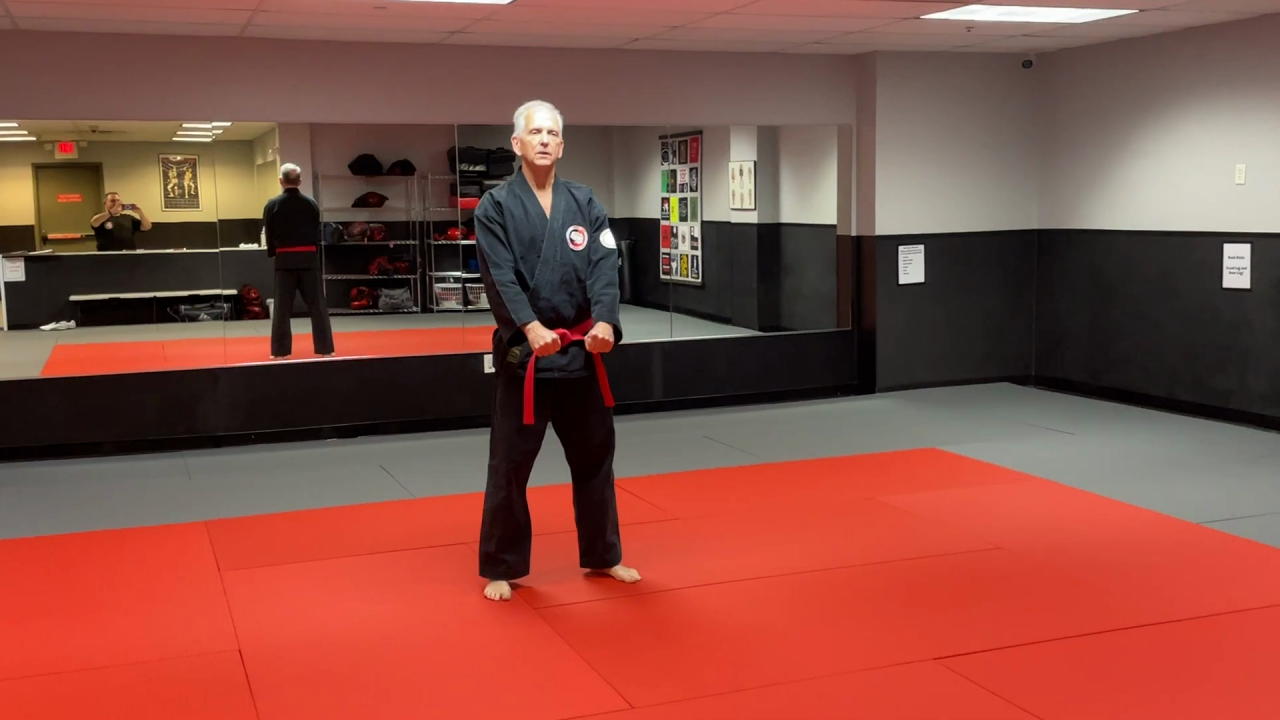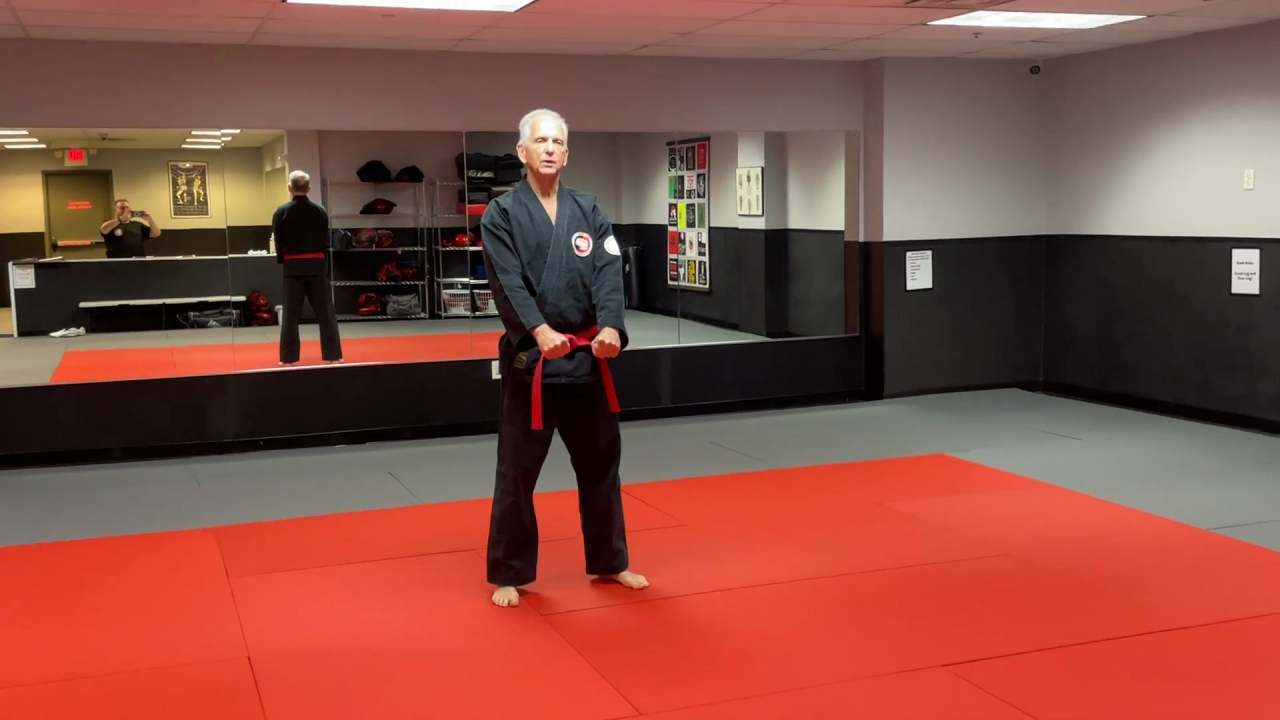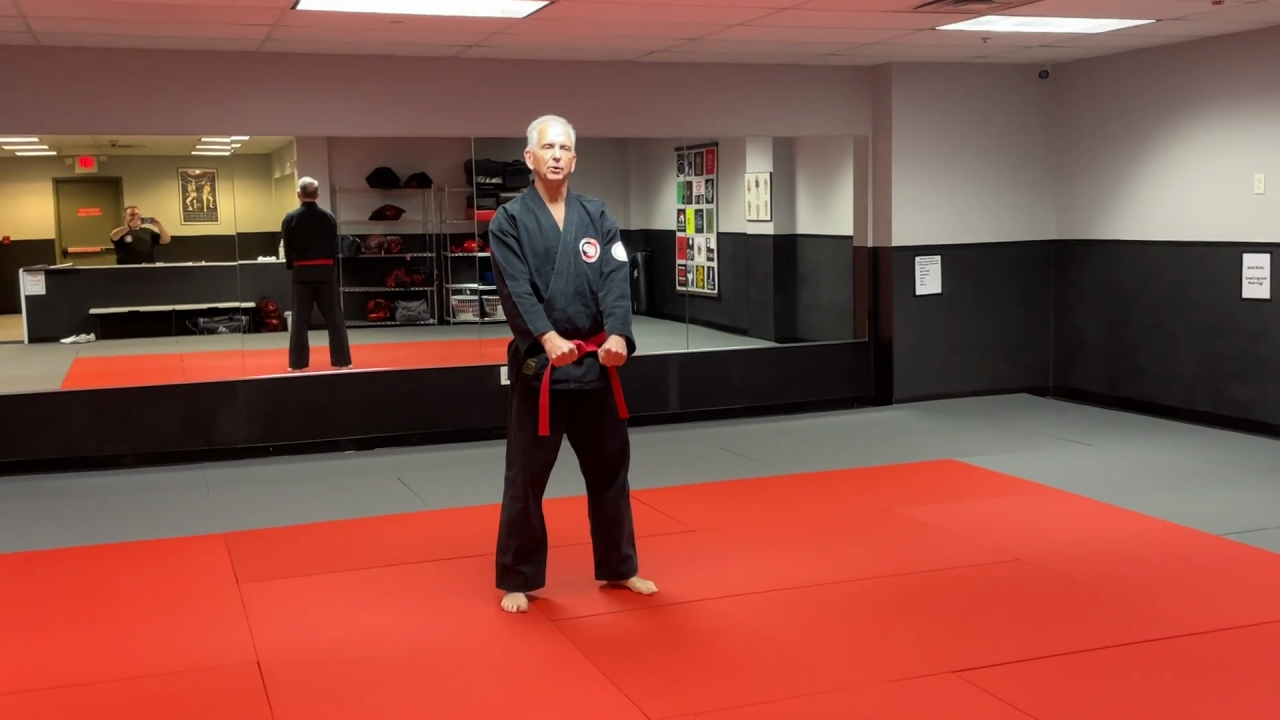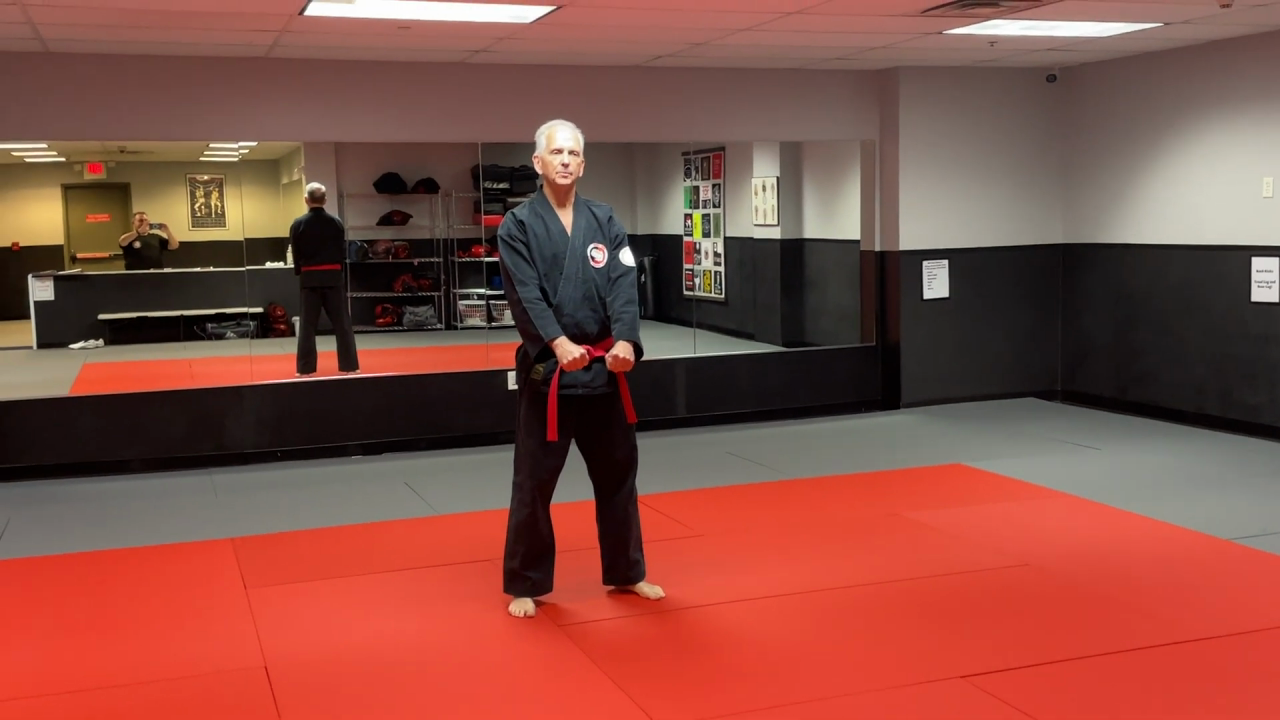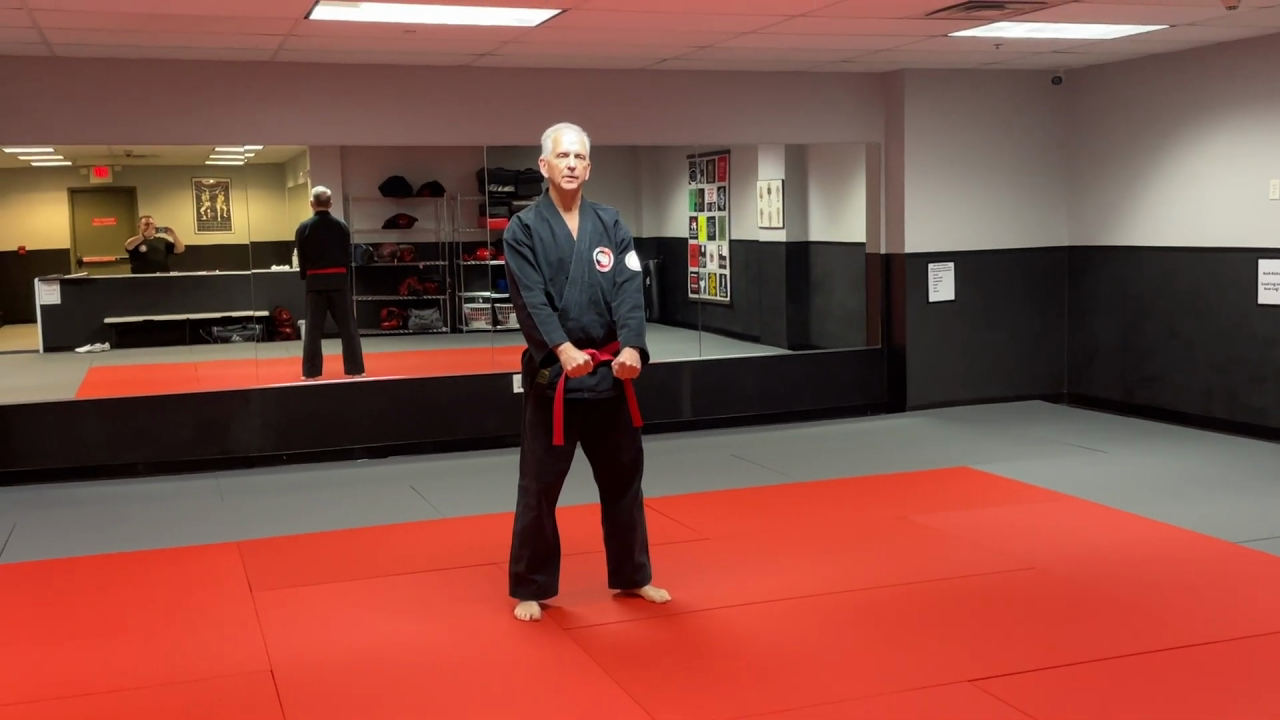
dt=0.5s
person 1, frame 1
left shoulder: (584, 202)
right shoulder: (496, 206)
left elbow: (604, 267)
right elbow: (499, 276)
left wrist: (604, 321)
right wrist: (530, 328)
left hip: (581, 349)
right hip: (523, 350)
left knee: (595, 457)
right knee: (510, 464)
left ankle: (602, 556)
right ankle: (501, 568)
person 1, frame 2
left shoulder: (589, 210)
right shoulder: (502, 214)
left elbow: (608, 272)
right elbow: (508, 284)
left wrist: (611, 326)
right wrist: (540, 332)
left hip: (586, 356)
right hip: (529, 357)
left knee: (601, 463)
right knee: (517, 471)
left ankle: (609, 562)
right ankle: (509, 573)
person 1, frame 3
left shoulder: (596, 215)
right shoulder: (509, 220)
left elbow: (615, 279)
right elbow: (515, 289)
left wrist: (617, 334)
right wrist: (547, 338)
left hip: (595, 361)
right hip: (538, 363)
left knee: (609, 468)
right knee: (526, 476)
left ankle: (618, 568)
right ankle: (517, 579)
person 1, frame 4
left shoulder: (604, 221)
right shoulder: (518, 225)
left elbow: (623, 285)
right elbow: (525, 295)
left wrist: (625, 340)
right wrist: (559, 343)
left hip: (603, 367)
right hip: (546, 368)
left knee: (617, 473)
right knee: (534, 481)
left ankle: (625, 573)
right ankle: (525, 584)
person 1, frame 5
left shoulder: (610, 224)
right shoulder: (524, 229)
left elbow: (628, 290)
right elbow: (530, 299)
left wrist: (631, 346)
right wrist: (562, 350)
left hip: (608, 369)
right hip: (551, 373)
left knee: (623, 476)
right knee: (540, 484)
left ankle: (631, 577)
right ankle: (530, 588)
person 2, frame 1
left shoulder: (273, 205)
right shoulder: (311, 204)
left elbow: (269, 236)
right elbow: (318, 233)
left wrist: (274, 254)
left hip: (284, 259)
right hip: (308, 258)
left knee: (282, 306)
right knee: (317, 304)
left ankle: (280, 351)
right ankle: (325, 349)
person 2, frame 2
left shoulder: (282, 212)
right shoulder: (320, 211)
left elbow: (278, 243)
right elbow: (326, 240)
left hip: (293, 266)
right hip: (317, 264)
left knee: (291, 313)
right knee: (325, 311)
left ankle: (288, 357)
right ankle: (333, 355)
person 2, frame 3
left shoulder: (290, 219)
right shoulder: (328, 217)
left elbow: (287, 249)
right elbow: (335, 247)
left hip: (302, 272)
right hip: (325, 271)
left knee: (300, 319)
right knee: (334, 317)
left ankle: (297, 363)
right ankle: (342, 361)
person 2, frame 4
left shoulder: (298, 224)
right shoulder: (336, 222)
left elbow: (296, 255)
right elbow: (342, 252)
left hip: (309, 278)
right hip: (333, 276)
left knee: (307, 324)
right knee: (342, 322)
left ankle: (305, 368)
right ankle: (349, 366)
person 2, frame 5
left shoulder: (304, 228)
right shoulder: (341, 226)
left elbow: (301, 258)
right elbow: (348, 255)
left hip: (315, 281)
right hip: (338, 279)
left knee: (313, 328)
right knee: (347, 326)
left ankle: (311, 372)
right ankle: (355, 369)
